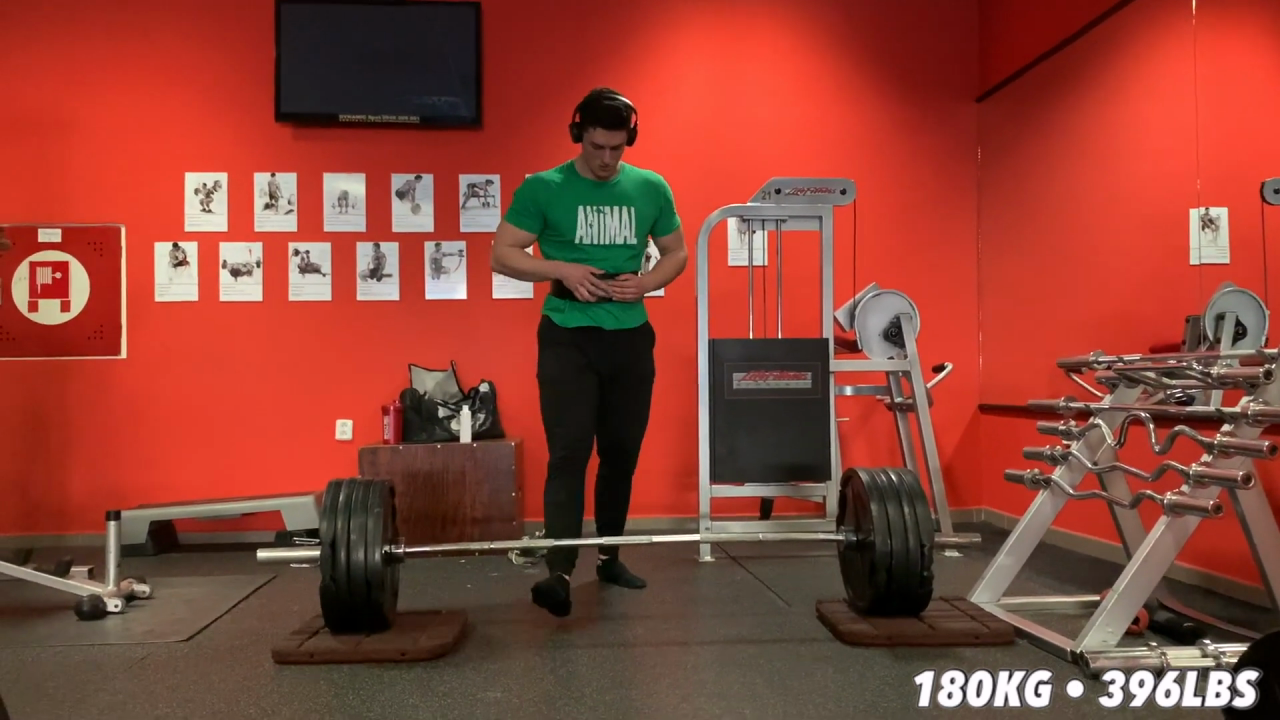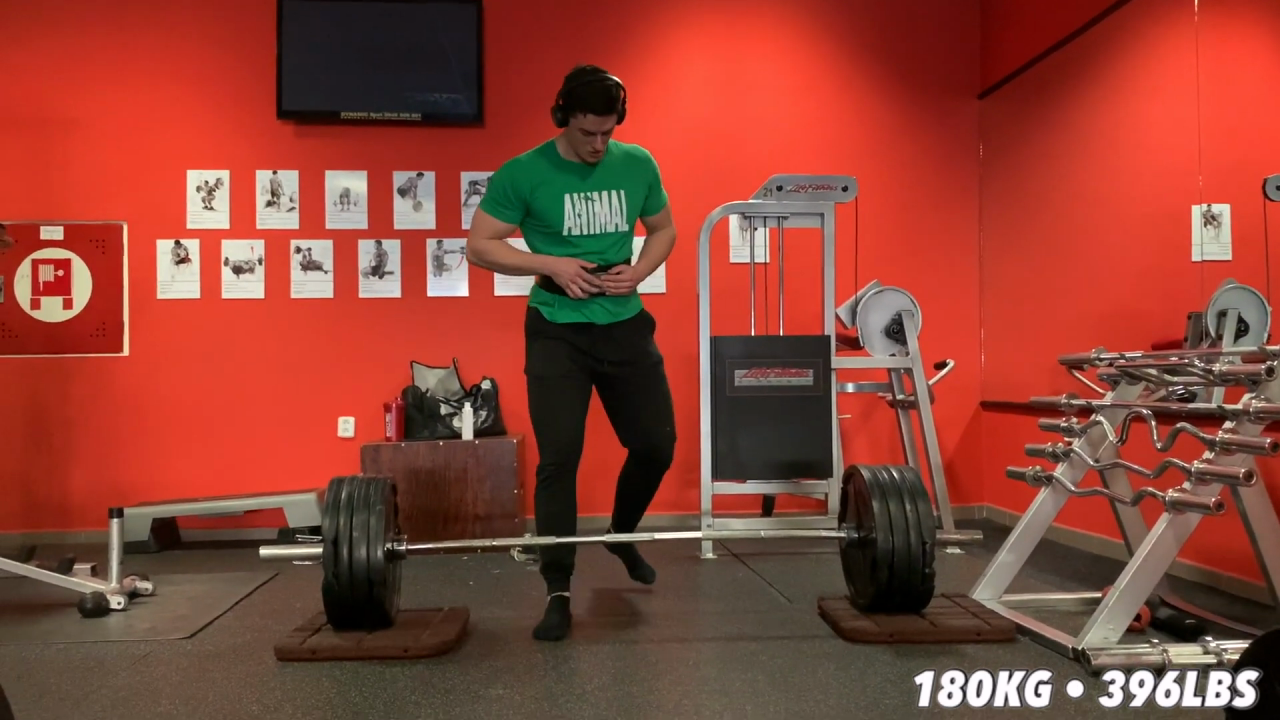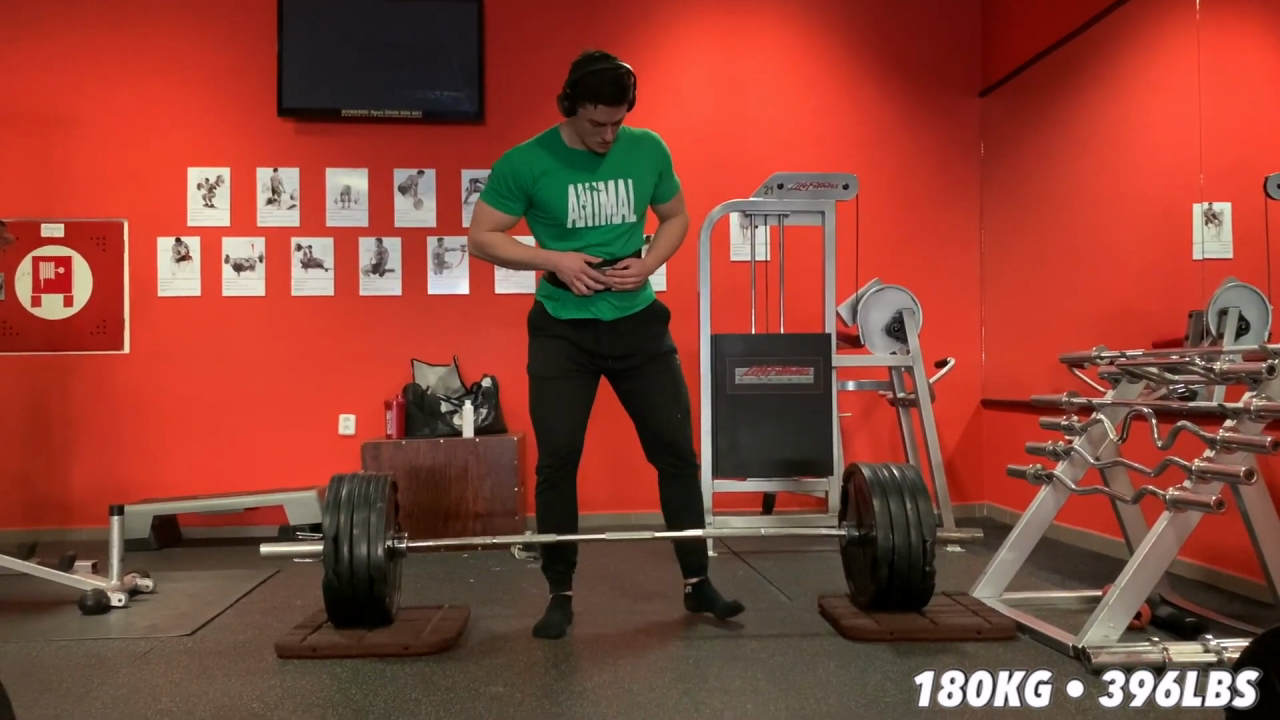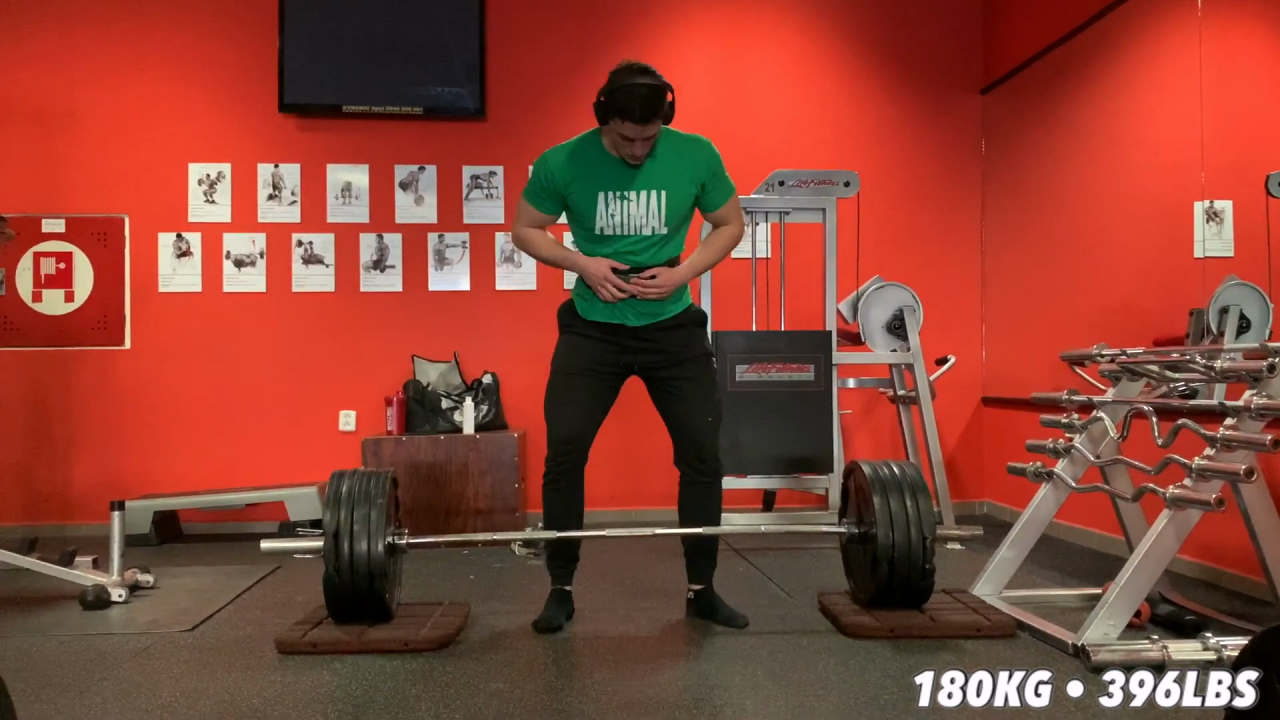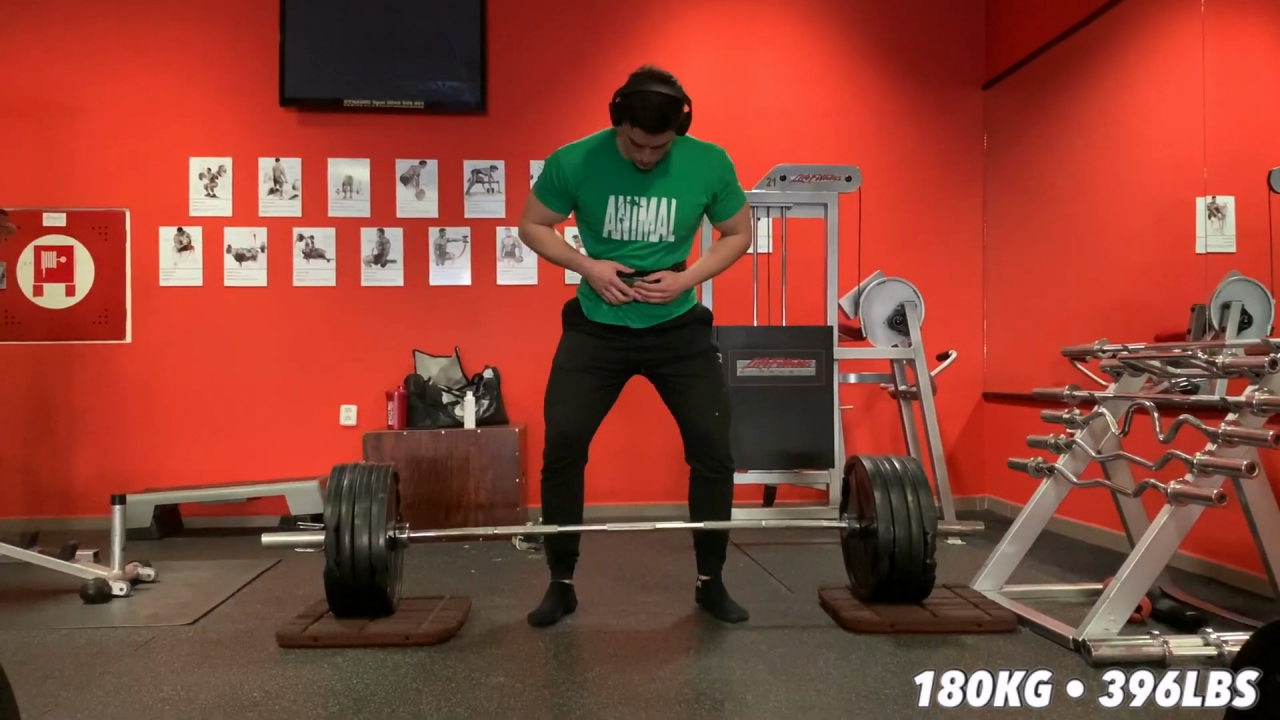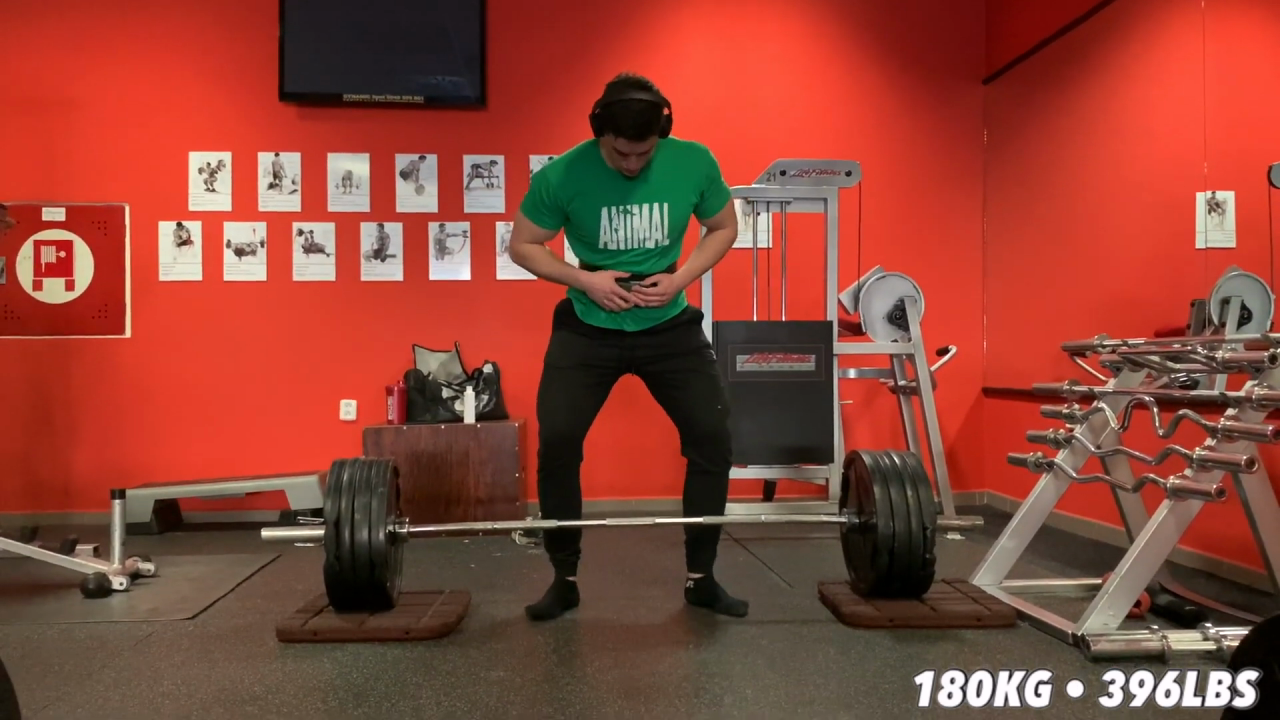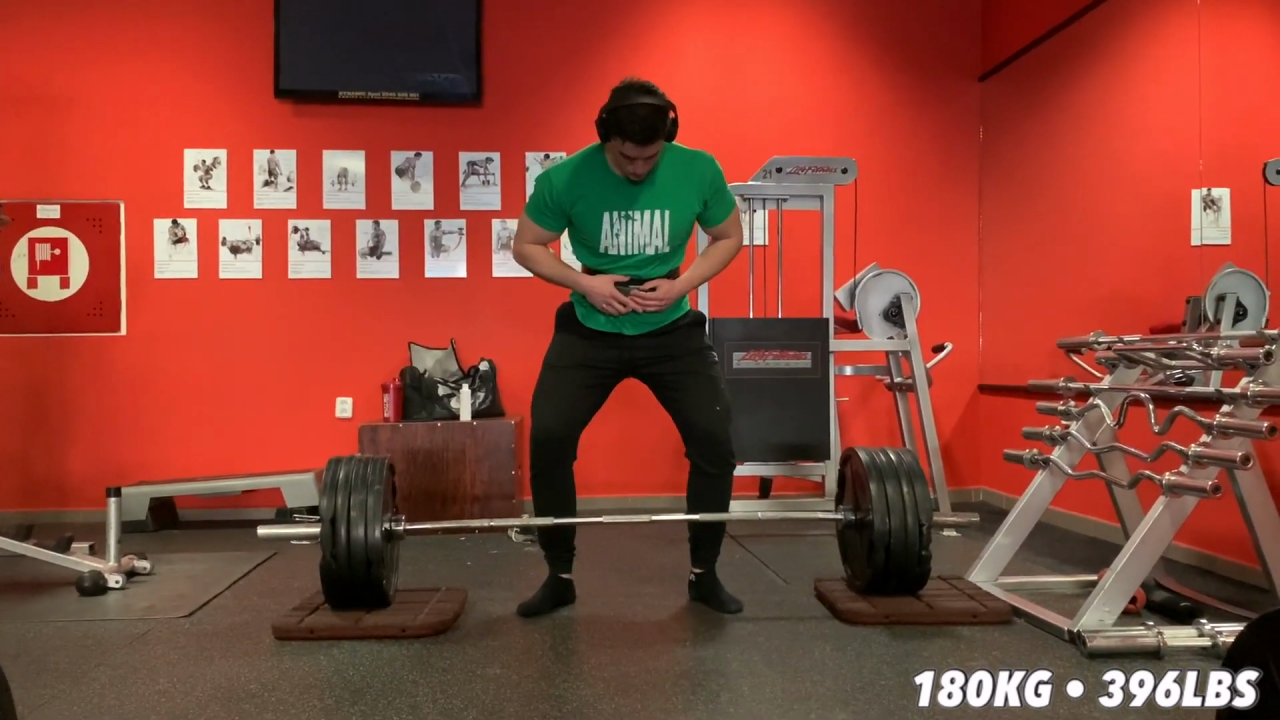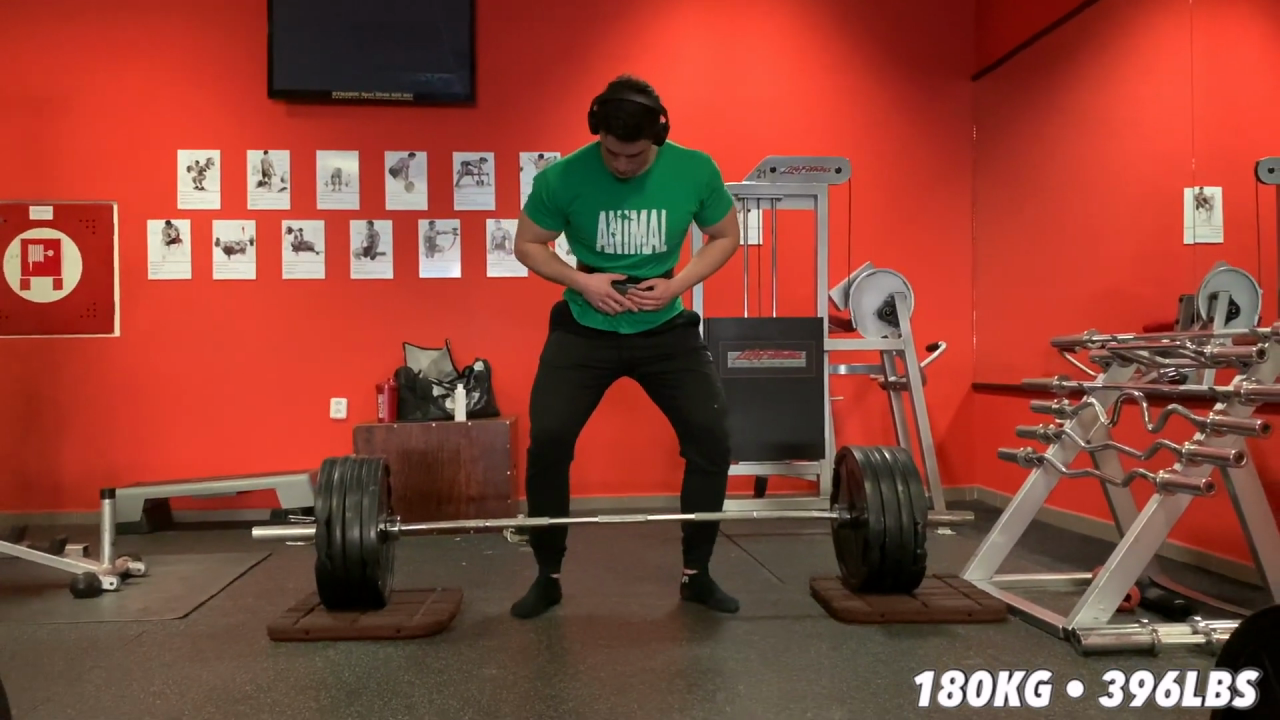
dt=0.3s
person 1, frame 1
left shoulder: (651, 187)
right shoulder: (542, 189)
left elbow: (677, 252)
right elbow: (501, 255)
left wrist: (645, 282)
right wrist: (561, 269)
left hip: (630, 336)
right hip: (568, 337)
left knee: (621, 456)
right knee: (569, 453)
left ankle: (609, 556)
right ankle: (559, 574)
person 1, frame 2
left shoulder: (638, 165)
right shoulder: (522, 174)
left elbow: (664, 229)
right elbow: (479, 246)
left wrist: (639, 270)
right wrist: (551, 264)
left hip: (628, 327)
right hip: (558, 331)
left knee: (657, 446)
right knee: (559, 458)
left ankle: (621, 534)
right ankle: (558, 593)
person 1, frame 3
left shoulder: (649, 150)
right shoulder: (524, 164)
left elbow: (677, 217)
right elbow: (481, 236)
left wrist: (649, 262)
right wrist: (555, 260)
left hip: (638, 322)
right hip: (564, 329)
left knee: (676, 450)
right knee: (558, 460)
left ankle: (696, 582)
right ankle: (560, 593)
person 1, frame 4
left shoulder: (698, 156)
right shoulder: (562, 163)
left elbow: (731, 225)
right elbow: (524, 230)
left wrist: (682, 272)
right wrist: (582, 263)
left hip: (673, 327)
right hip: (593, 327)
left knee: (701, 454)
right knee: (564, 449)
left ankle: (701, 589)
right ankle: (561, 589)
person 1, frame 5
left shoulder: (711, 164)
right shoulder: (573, 162)
left elbow: (739, 233)
right elbow: (532, 226)
left wrist: (687, 277)
right wrist: (588, 265)
left hip: (678, 327)
right hip: (596, 326)
left knee: (712, 449)
right knee: (563, 445)
left ankle: (709, 580)
right ankle: (561, 583)
person 1, frame 6
left shoulder: (695, 163)
right shoulder: (560, 177)
left elbow: (724, 228)
right elbow: (522, 246)
left wrist: (680, 277)
right wrist: (584, 278)
left hip: (670, 327)
right hip: (588, 328)
left knee: (712, 438)
right knee: (557, 442)
left ankle: (700, 577)
right ankle: (565, 579)
person 1, frame 7
left shoulder: (700, 171)
right shoulder: (565, 179)
left elbow: (729, 237)
right elbow: (526, 246)
left wrist: (682, 283)
right wrist: (584, 282)
left hip: (671, 330)
right hip: (589, 331)
left knee: (714, 442)
right knee: (548, 440)
left ankle: (703, 574)
right ankle: (559, 576)
person 1, frame 8
left shoulder: (696, 171)
right shoulder: (561, 178)
left elbow: (726, 236)
right elbow: (527, 245)
left wrist: (677, 284)
right wrist: (580, 280)
left hip: (666, 329)
right hip: (584, 329)
left knee: (711, 439)
right knee: (548, 441)
left ankle: (695, 573)
right ankle: (548, 576)
